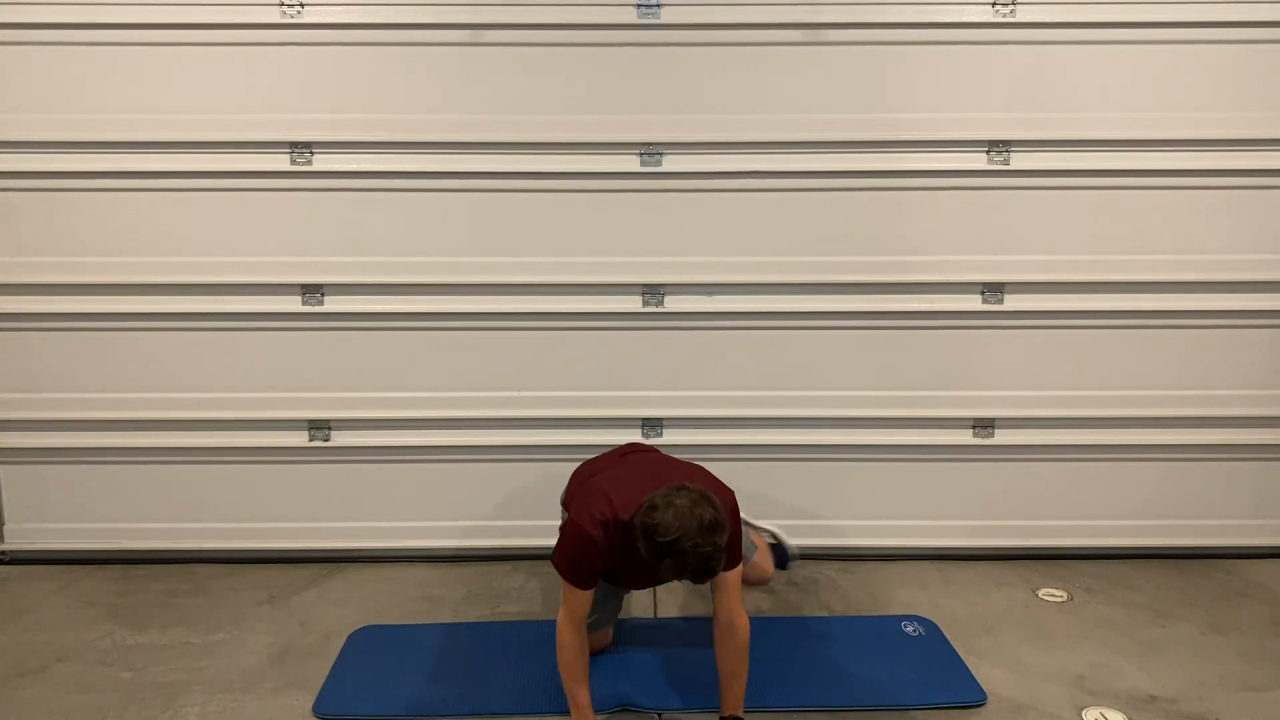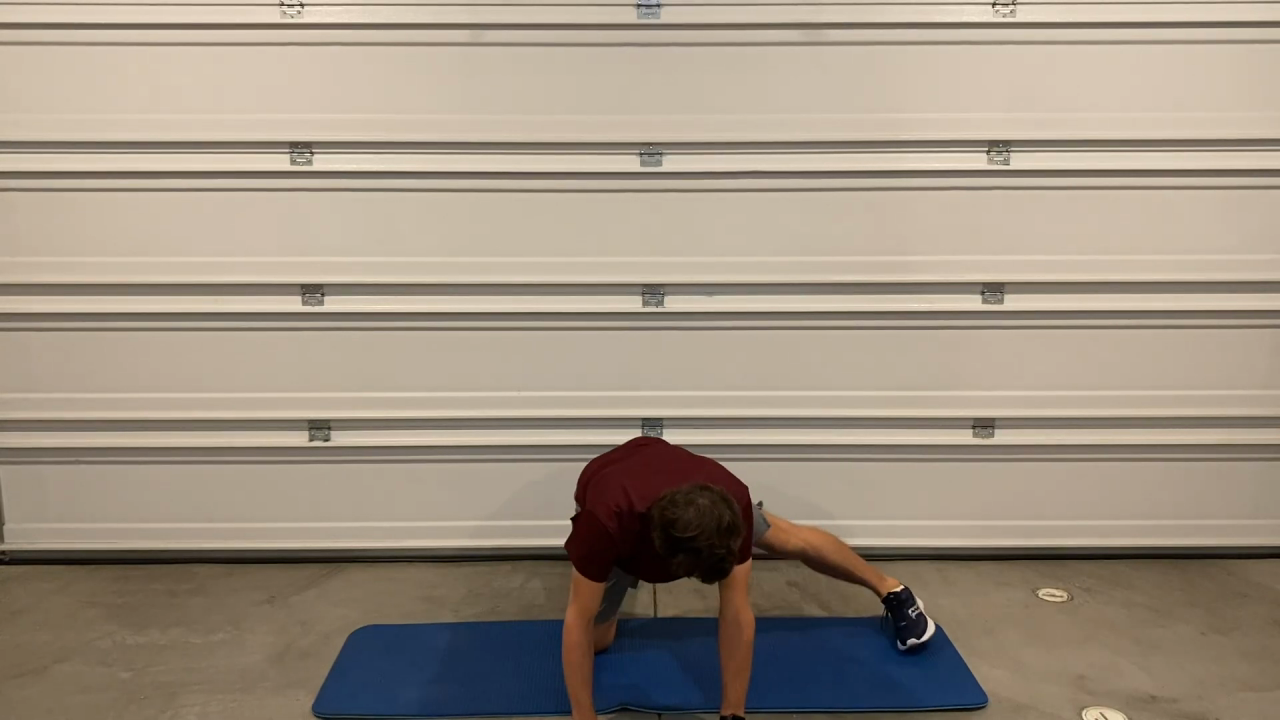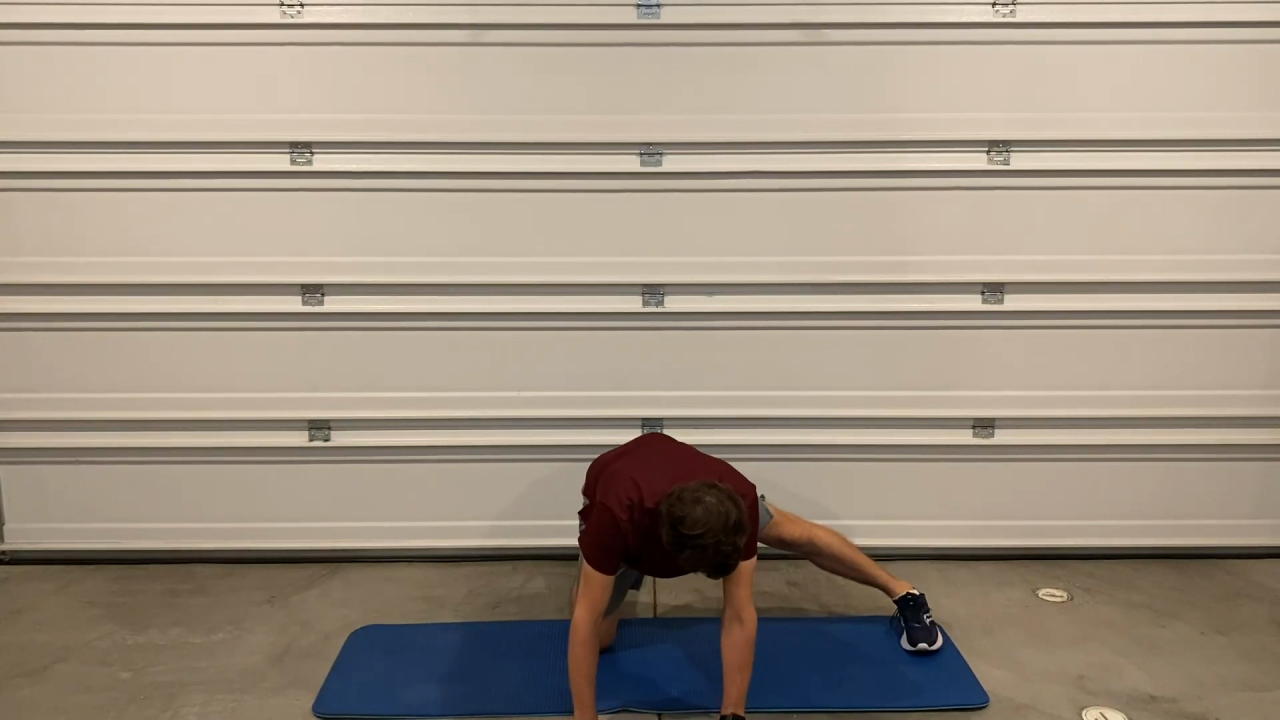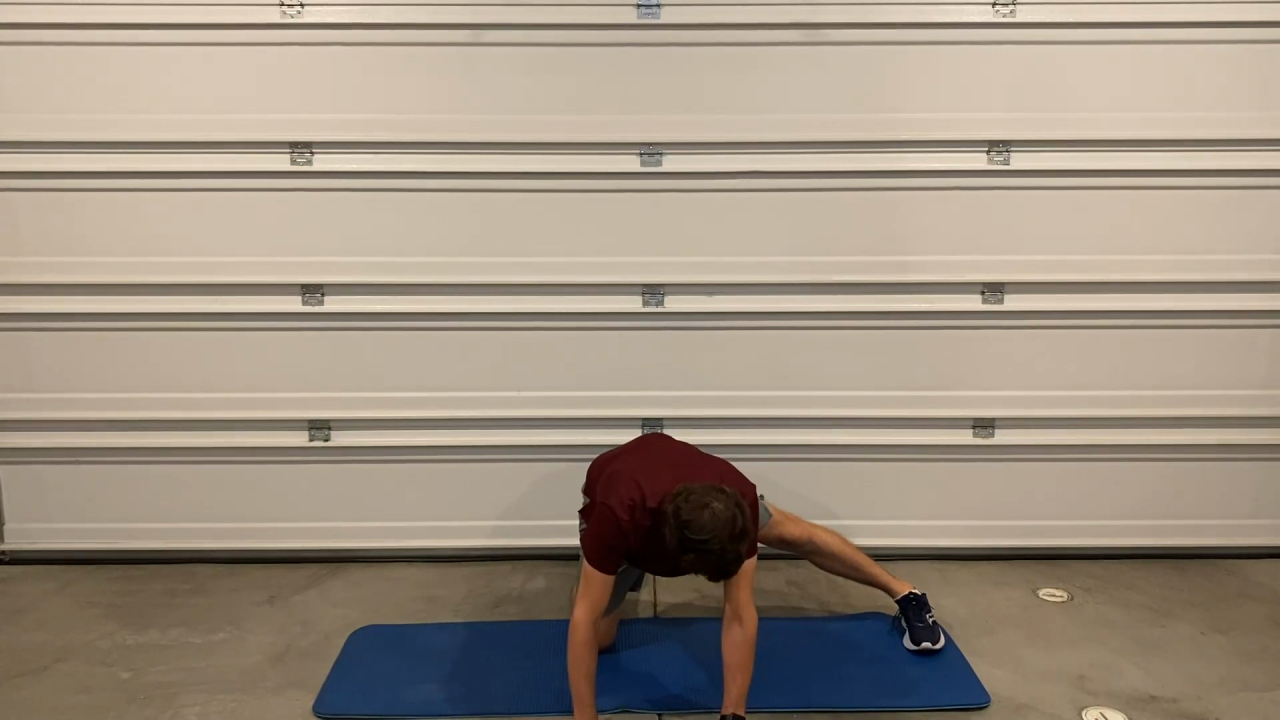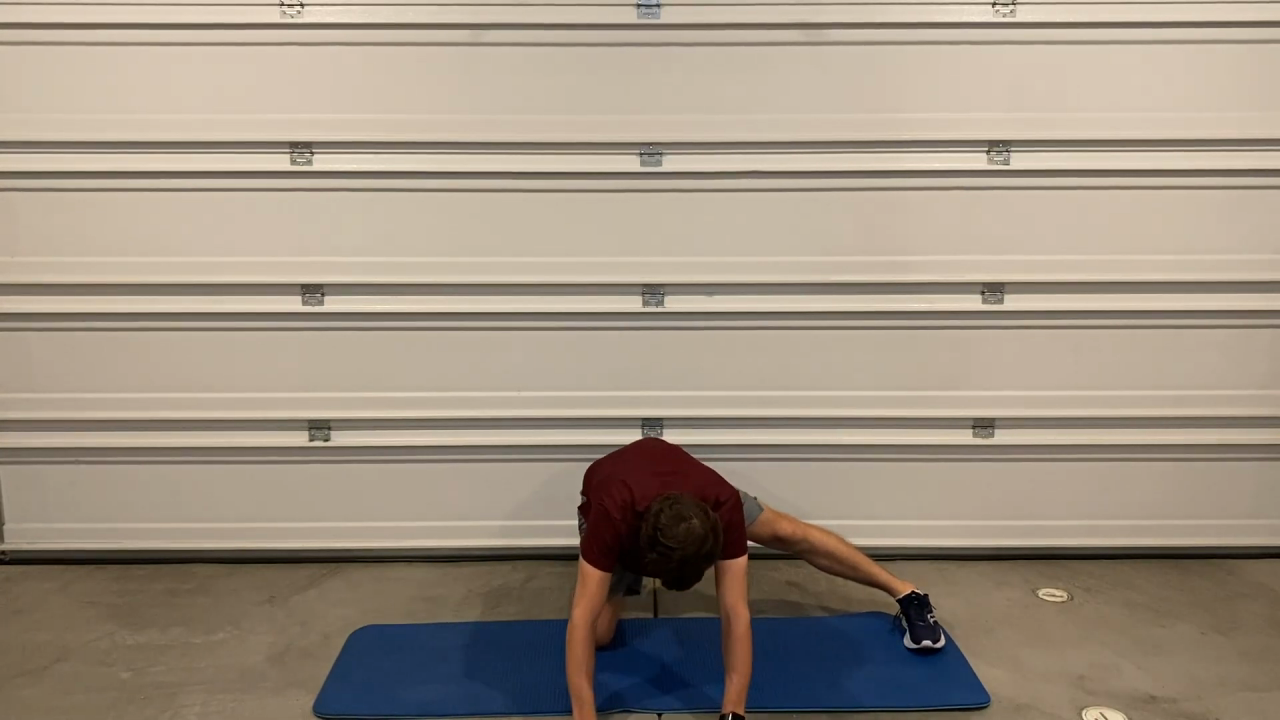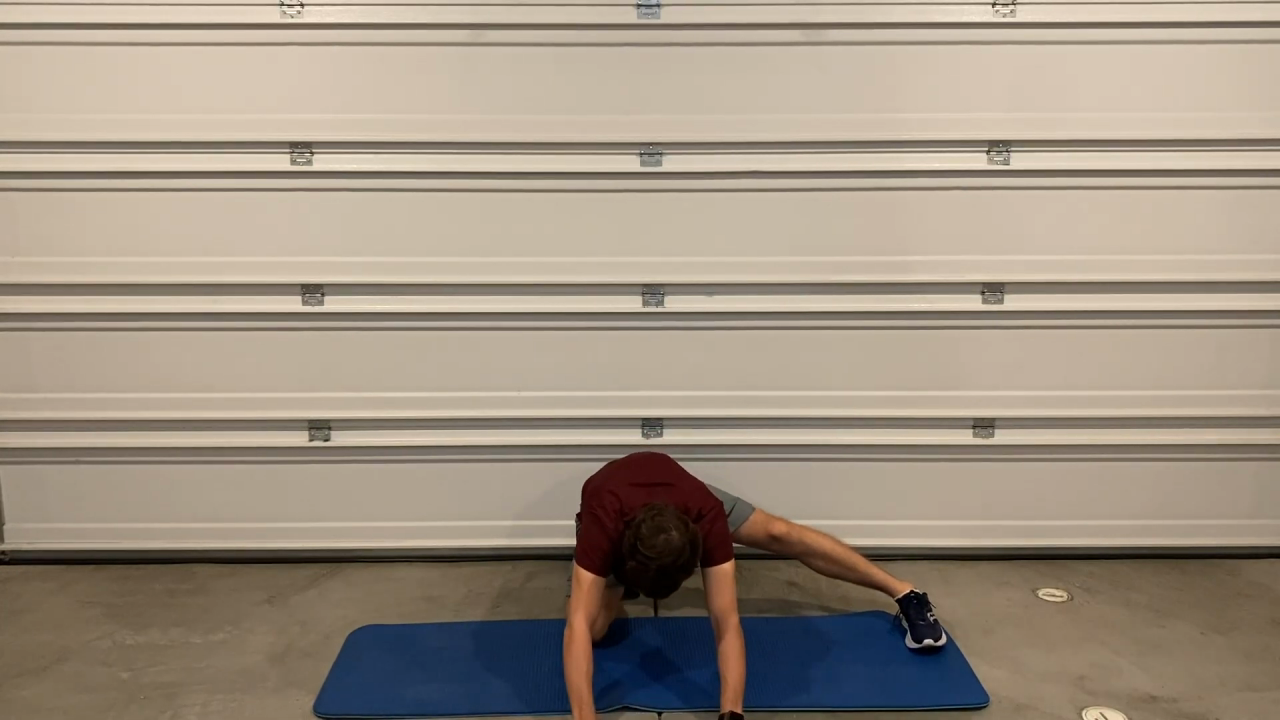
dt=0.7s
person 1, frame 1
left shoulder: (718, 507)
right shoulder: (593, 530)
left elbow: (732, 617)
right elbow: (569, 623)
right hip: (601, 519)
left knee: (759, 572)
right knee: (594, 640)
left ankle: (747, 536)
person 1, frame 2
left shoulder: (730, 503)
right shoulder: (607, 520)
left elbow: (736, 616)
right elbow: (578, 622)
left hip: (671, 472)
left knee: (788, 540)
right knee: (597, 637)
left ankle: (891, 590)
person 1, frame 3
left shoulder: (737, 502)
right shoulder: (617, 514)
left elbow: (739, 615)
right elbow: (585, 621)
left hip: (680, 473)
right hip: (613, 494)
left knee: (793, 534)
right knee: (600, 635)
left ankle: (902, 593)
right ankle: (611, 573)
person 1, frame 4
left shoulder: (737, 501)
right shoulder: (618, 514)
left elbow: (740, 614)
right elbow: (584, 621)
left hip: (681, 472)
right hip: (611, 490)
left knee: (792, 534)
right knee: (599, 635)
left ankle: (904, 594)
right ankle: (612, 575)
person 1, frame 5
left shoulder: (721, 505)
right shoulder: (613, 514)
left elbow: (736, 614)
right elbow: (582, 622)
left hip: (679, 482)
right hip: (617, 501)
left knee: (785, 532)
right knee: (598, 631)
left ankle: (905, 594)
right ankle: (624, 575)
person 1, frame 6
left shoulder: (706, 515)
right shoulder: (604, 523)
left elbow: (726, 621)
right elbow: (579, 625)
left hip: (668, 482)
right hip: (613, 506)
left knee: (779, 534)
right knee: (592, 625)
left ankle: (904, 593)
right ankle: (619, 584)
